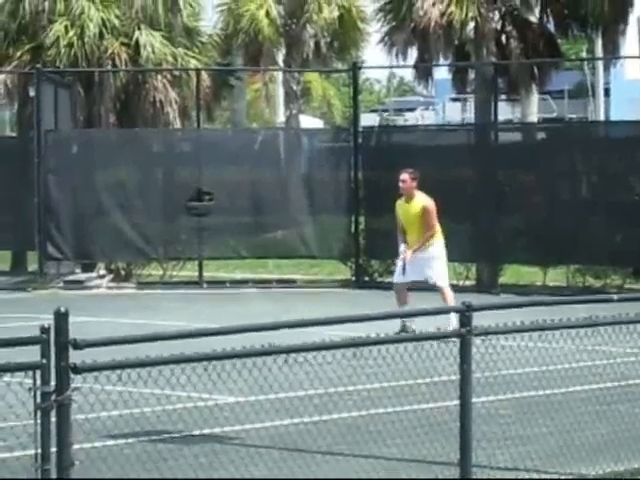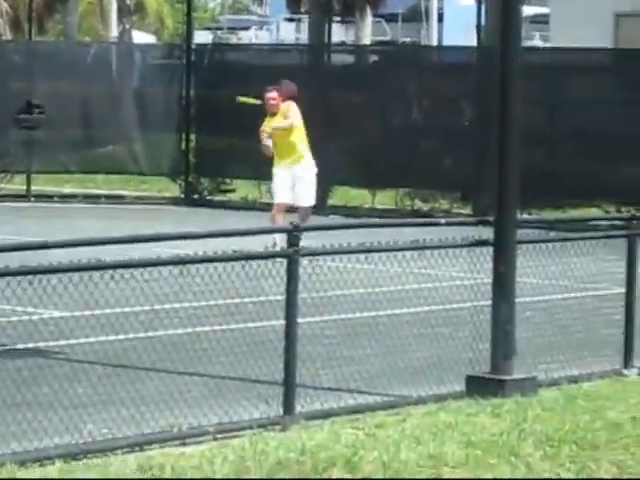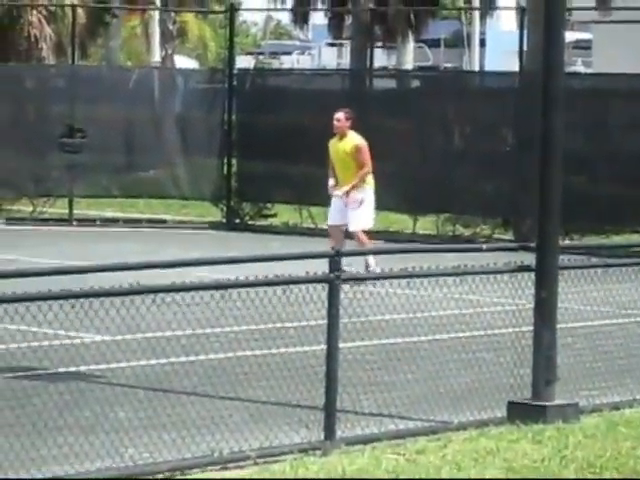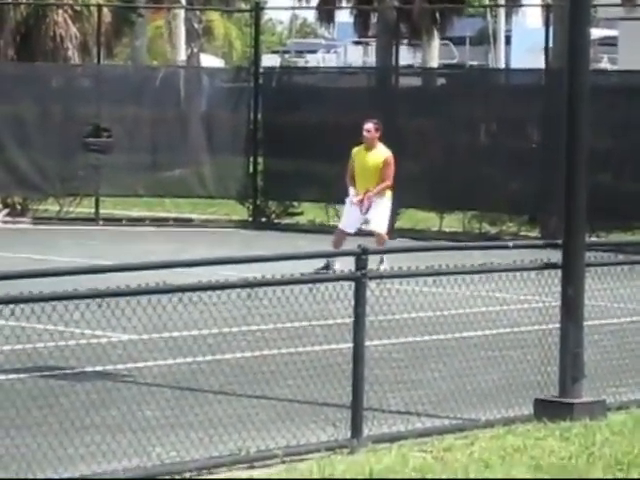
dt=1s
person 1, frame 1
left shoulder: (426, 203)
right shoulder: (399, 204)
left elbow: (432, 231)
left wrist: (412, 249)
right wrist: (403, 247)
left hip: (432, 247)
right hip: (411, 250)
left knee: (441, 284)
right knee: (398, 284)
left ankle: (454, 324)
right ankle: (406, 324)
person 1, frame 2
left shoulder: (289, 107)
right shoulder: (265, 126)
left elbow: (293, 123)
right elbow: (268, 153)
left wrist: (275, 126)
right wrist: (266, 141)
left hip: (303, 164)
right hip: (283, 167)
left knee: (306, 206)
right knee: (280, 204)
right ankle: (277, 243)
person 1, frame 3
left shoulder: (358, 142)
right shoulder: (332, 143)
left elbow: (367, 169)
left wrist: (350, 187)
right wrist: (331, 181)
left hip: (360, 190)
right hip: (341, 191)
left knee: (357, 230)
right knee: (334, 227)
left ankle: (371, 266)
person 1, frame 4
left shoulder: (386, 155)
right shoulder: (356, 152)
left elbow: (388, 182)
right elbow: (350, 175)
left wrist: (369, 195)
right wrist: (352, 192)
left hip: (379, 198)
right hip: (357, 198)
left knee: (378, 231)
right knee: (341, 230)
left ankle: (383, 263)
right ankle: (330, 263)
